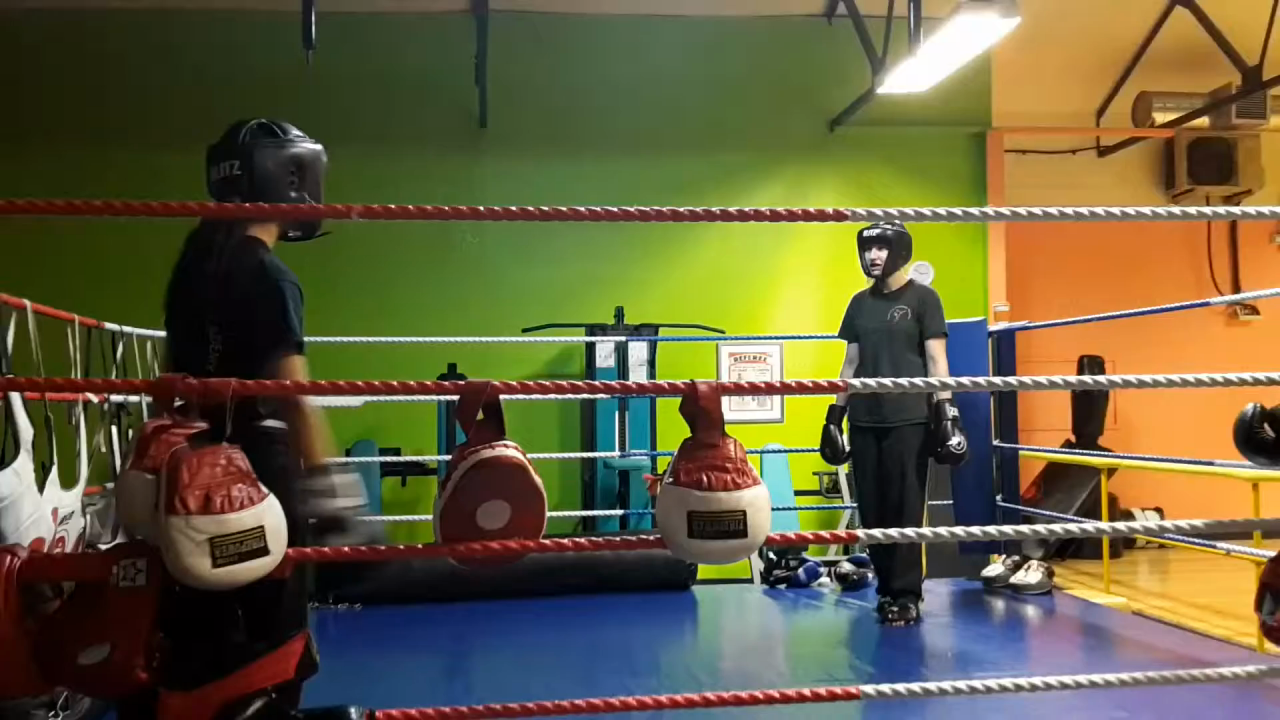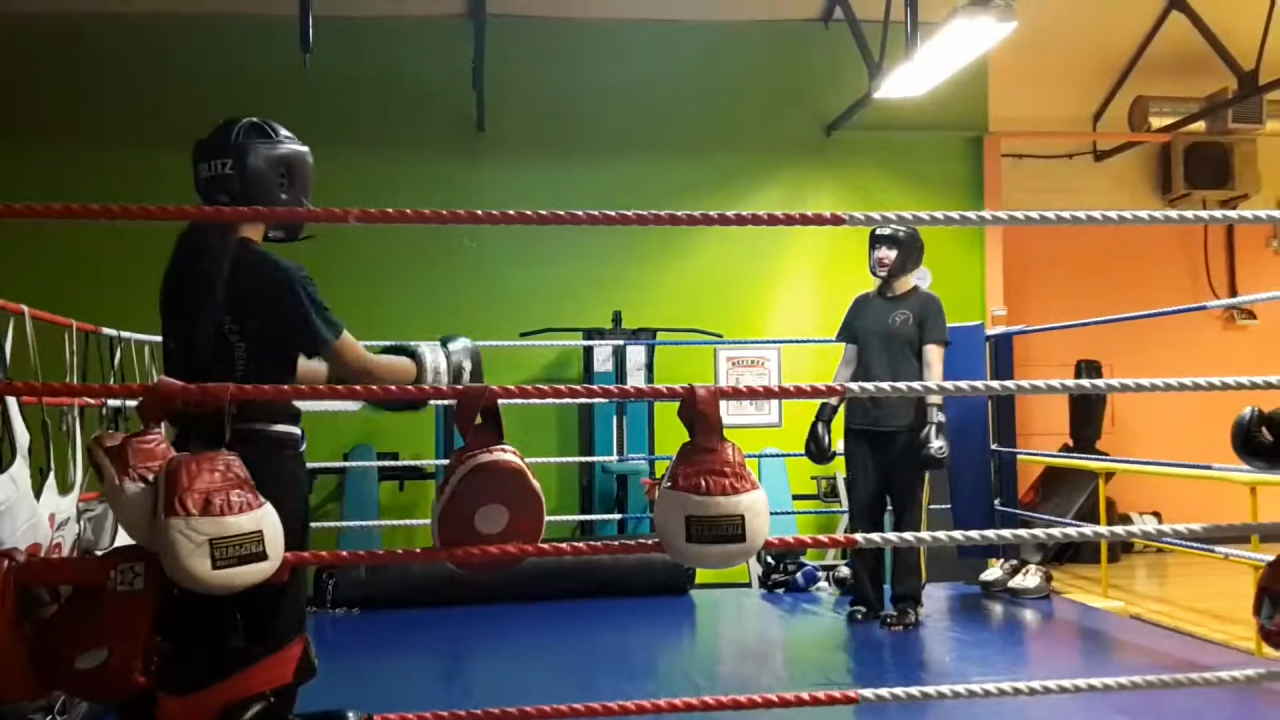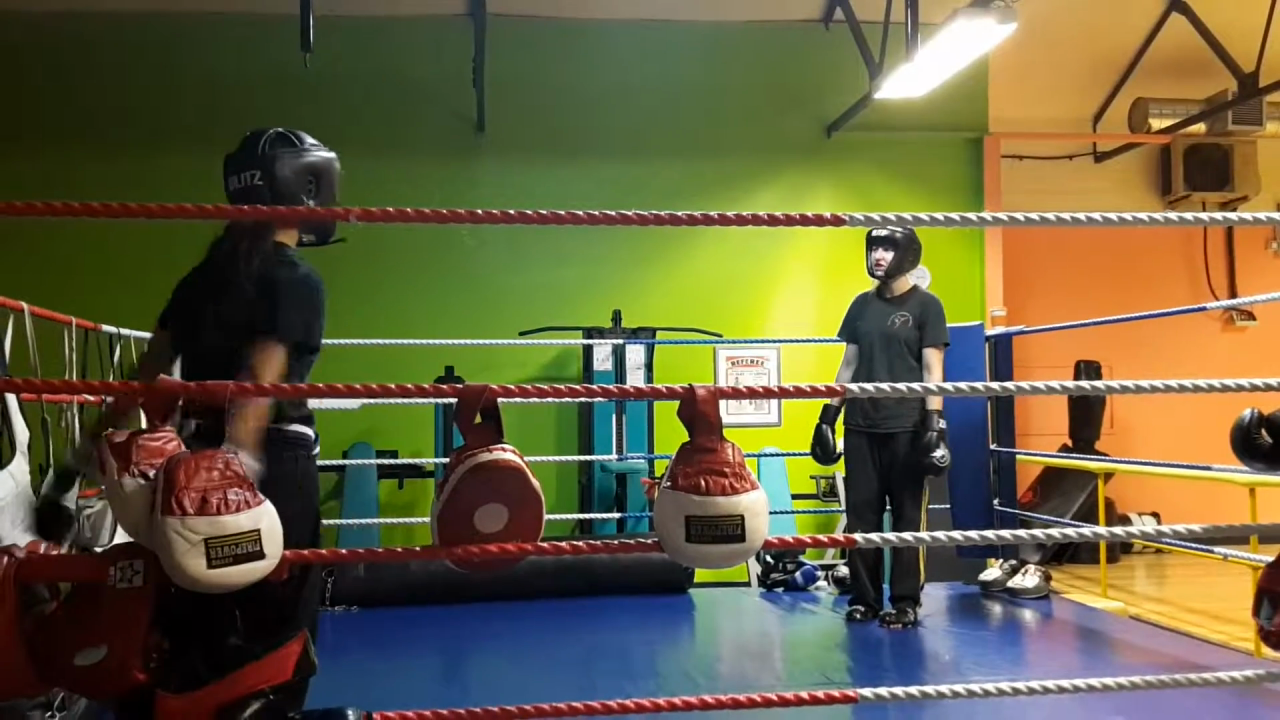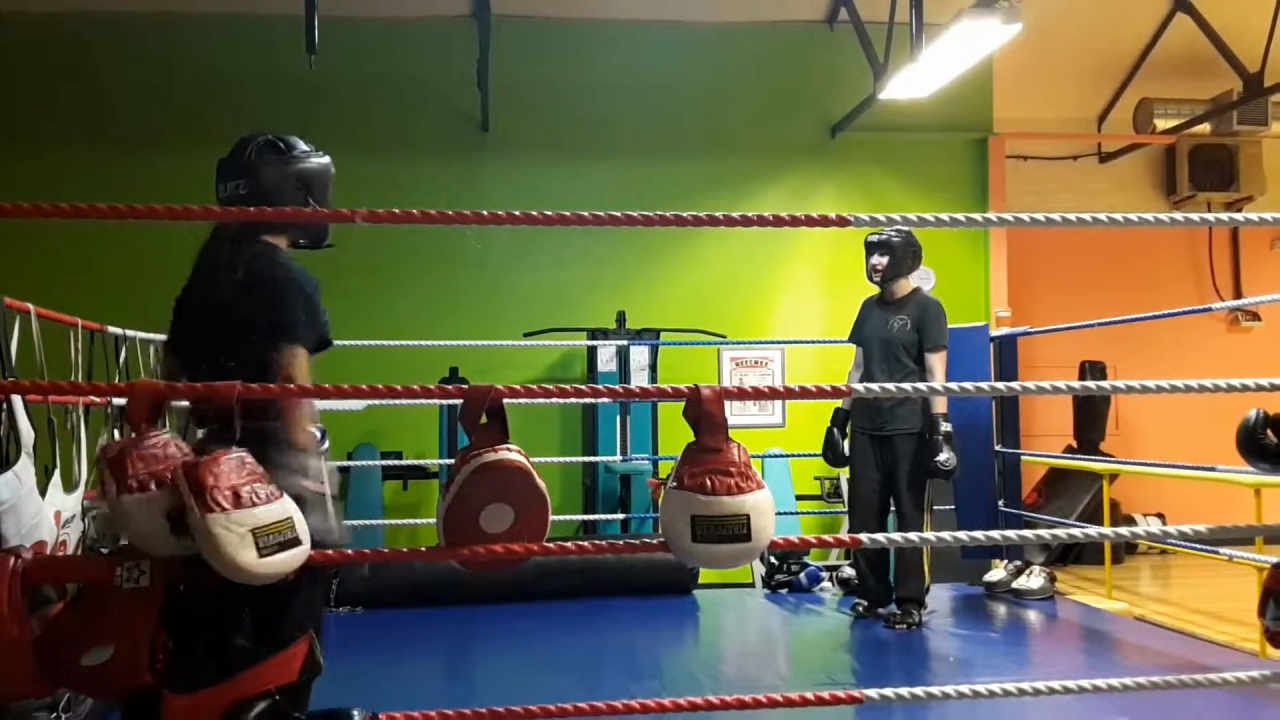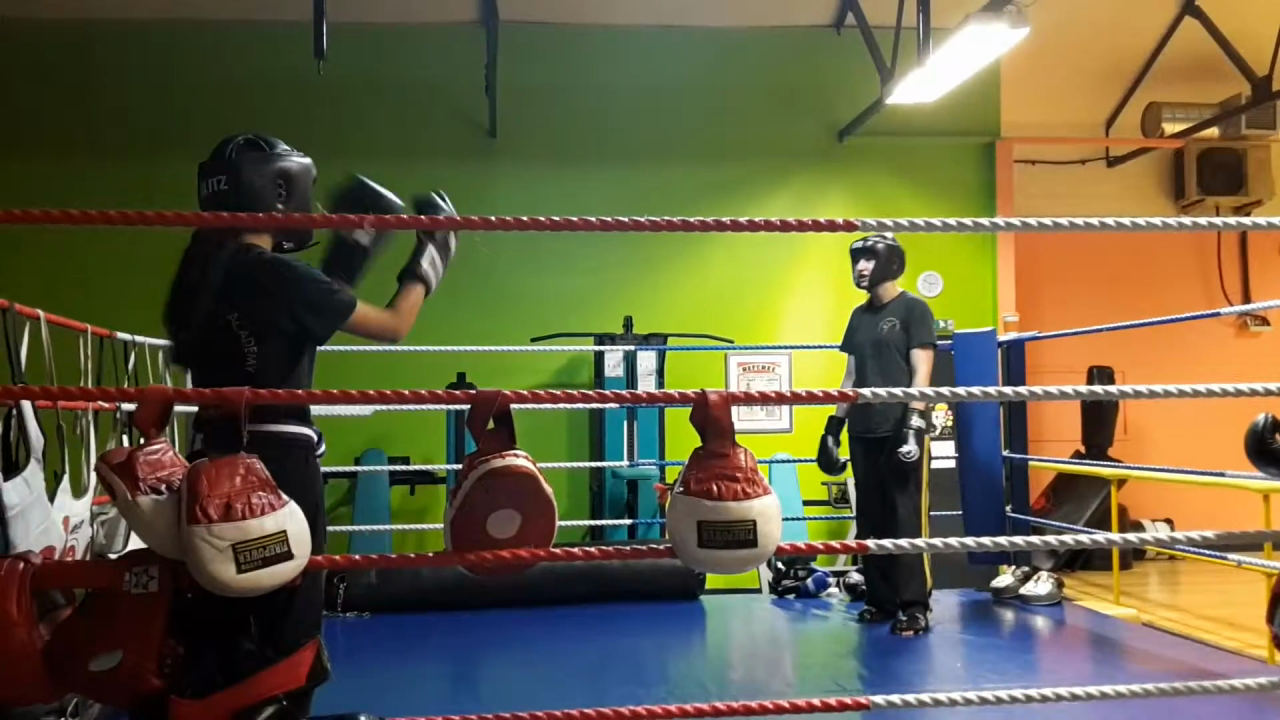
dt=0.4s
person 1, frame 1
left shoulder: (197, 264)
right shoulder: (267, 277)
right elbow: (295, 400)
right wrist: (329, 497)
right hip: (257, 460)
left knee: (196, 624)
right knee: (270, 626)
person 1, frame 2
left shoulder: (188, 265)
right shoulder: (273, 277)
right elbow: (355, 366)
left wrist: (327, 373)
right wrist: (439, 365)
left hip: (194, 462)
right hip: (262, 464)
left knee: (196, 626)
right knee: (268, 626)
person 1, frame 3
left shoulder: (212, 271)
right shoulder: (296, 281)
left elbow: (150, 369)
right elbow: (257, 386)
left hip: (203, 456)
right hip: (277, 461)
left knee: (202, 623)
right knee: (279, 624)
person 1, frame 4
left shoulder: (207, 276)
right shoulder: (287, 281)
left elbow: (170, 377)
right elbow: (292, 392)
right wrist: (306, 494)
left hip: (219, 457)
right hip: (269, 462)
left knee: (203, 625)
right knee: (284, 623)
person 1, frame 5
left shoulder: (203, 276)
right shoulder: (280, 277)
right elbow: (391, 326)
left wrist: (354, 248)
right wrist: (429, 256)
left hip: (215, 460)
right hip: (277, 463)
left knee: (211, 621)
right knee: (283, 625)
person 2, frame 1
left shoulder: (922, 298)
right shoulder: (860, 302)
left elbow: (936, 360)
left wrist: (947, 412)
right wrist: (835, 415)
left hip: (909, 421)
right hip: (864, 421)
left knee: (906, 509)
right knee: (871, 509)
left ankle: (906, 595)
right ankle: (887, 588)
person 2, frame 2
left shoulder: (925, 304)
right shoulder: (862, 304)
left elbow: (933, 366)
left wrist: (934, 418)
right wrist: (825, 414)
left hip: (905, 426)
right hip: (861, 424)
left knee: (907, 515)
right knee: (862, 514)
left ankle: (906, 602)
right ankle: (865, 598)
person 2, frame 3
left shoulder: (925, 305)
right shoulder: (862, 304)
left elbow: (933, 370)
left wrist: (934, 426)
right wrist: (829, 415)
left hip: (905, 427)
right hip: (860, 426)
left knee: (907, 517)
right knee: (860, 515)
left ankle: (904, 601)
right ankle: (863, 598)
person 2, frame 4
left shoulder: (926, 308)
right shoulder: (869, 307)
left elbow: (936, 373)
left wrist: (940, 429)
right wrist: (840, 418)
left hip: (909, 429)
right hip: (866, 427)
left knee: (910, 516)
right knee: (863, 514)
left ankle: (910, 602)
right ankle: (873, 594)
person 2, frame 5
left shoulder: (913, 309)
right shoulder: (859, 316)
left elbow: (921, 372)
left wrist: (914, 424)
right wrist: (833, 426)
left hip: (899, 430)
right hip: (863, 431)
left knee: (906, 519)
right knee: (870, 519)
left ankle: (915, 607)
right ankle: (882, 600)
